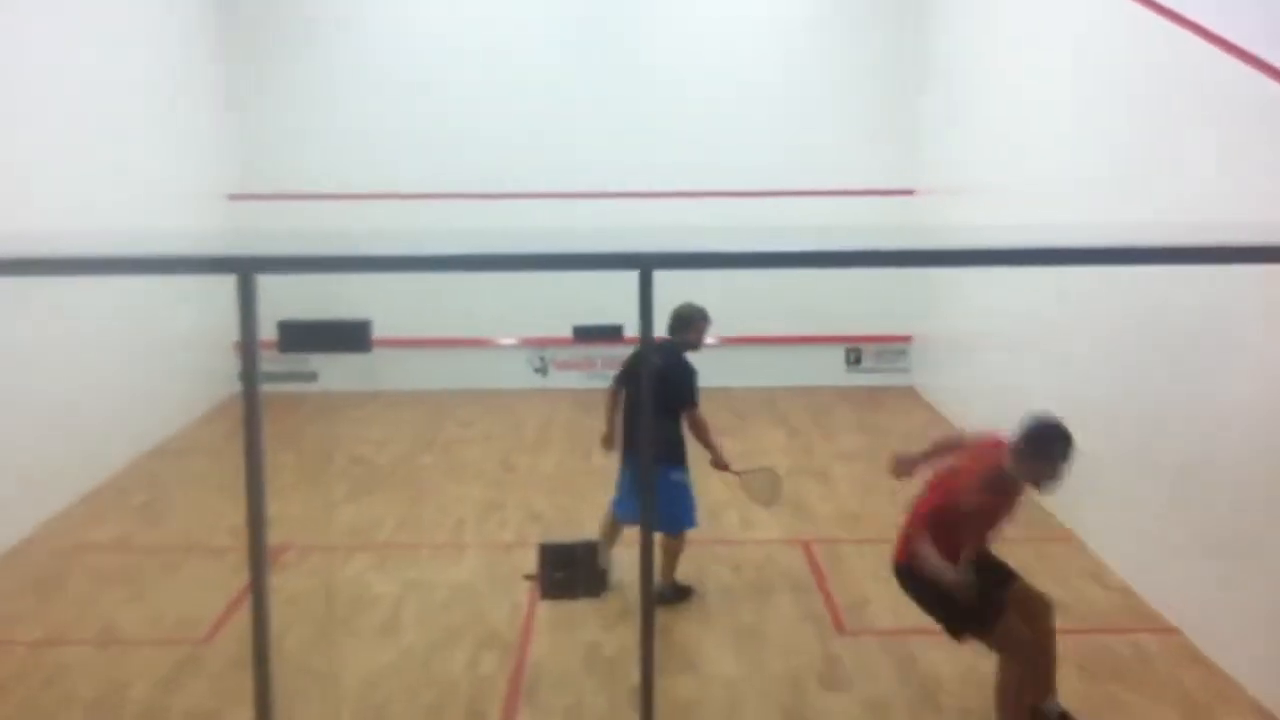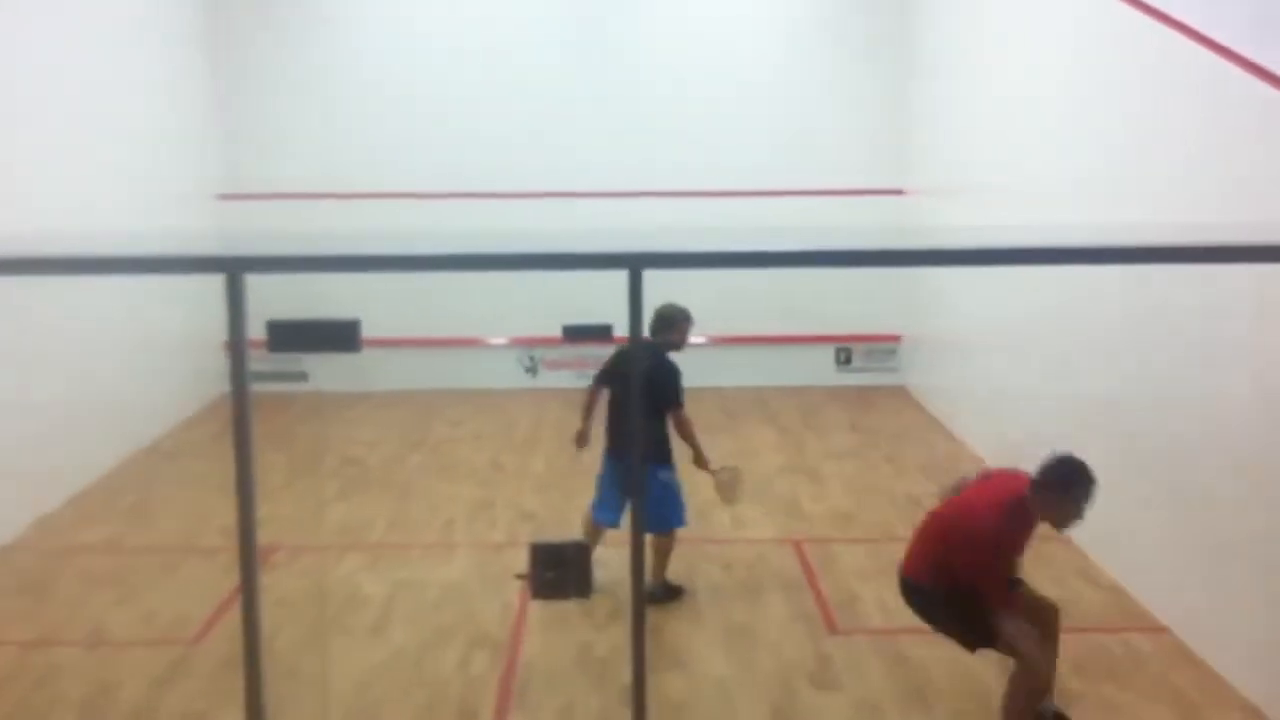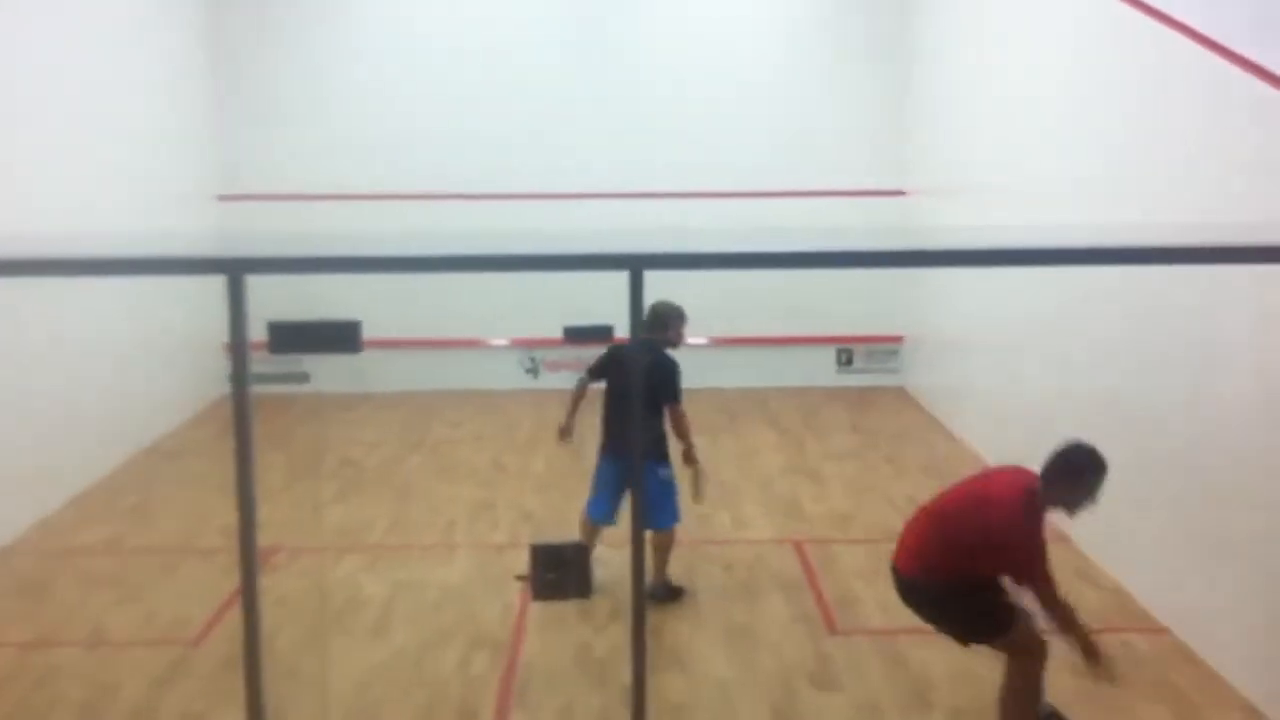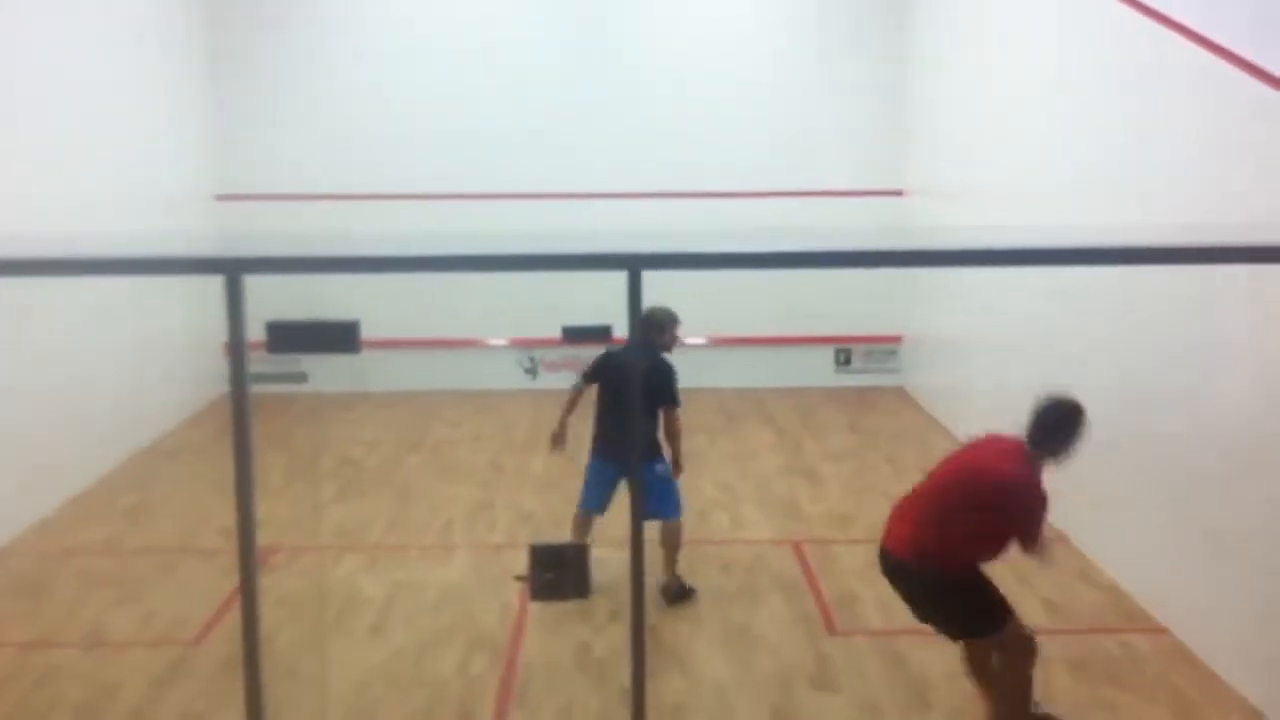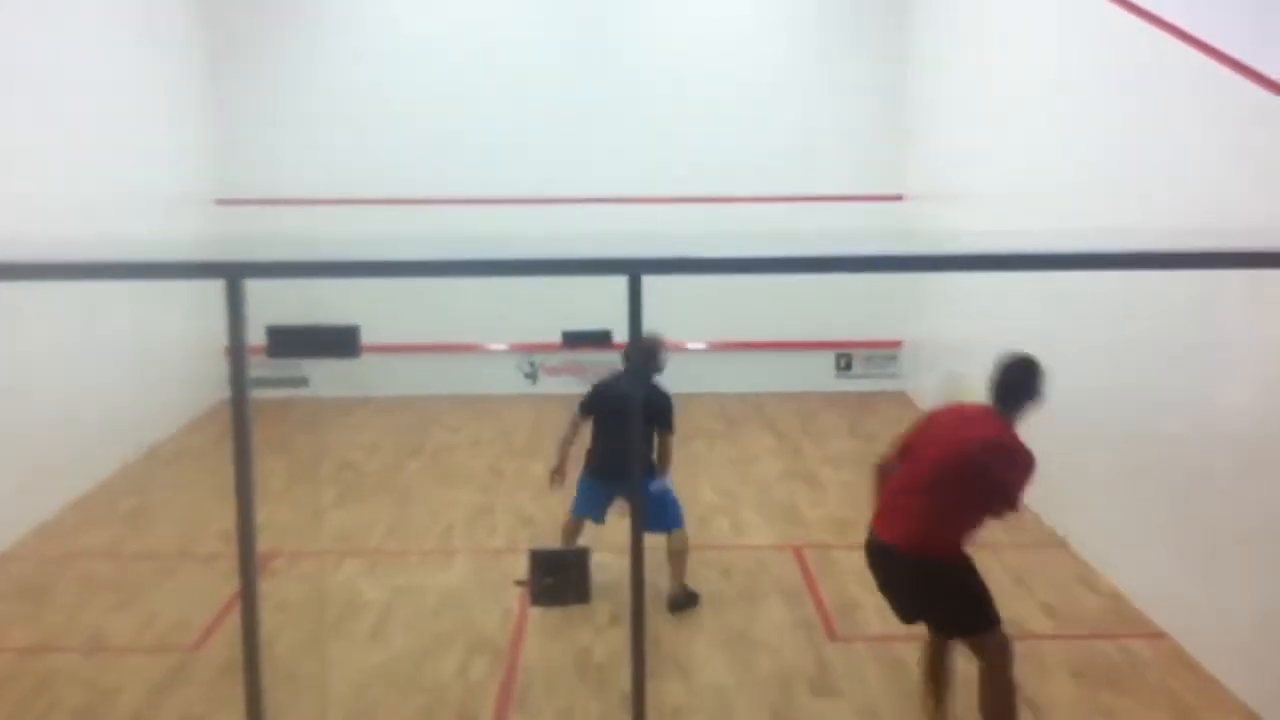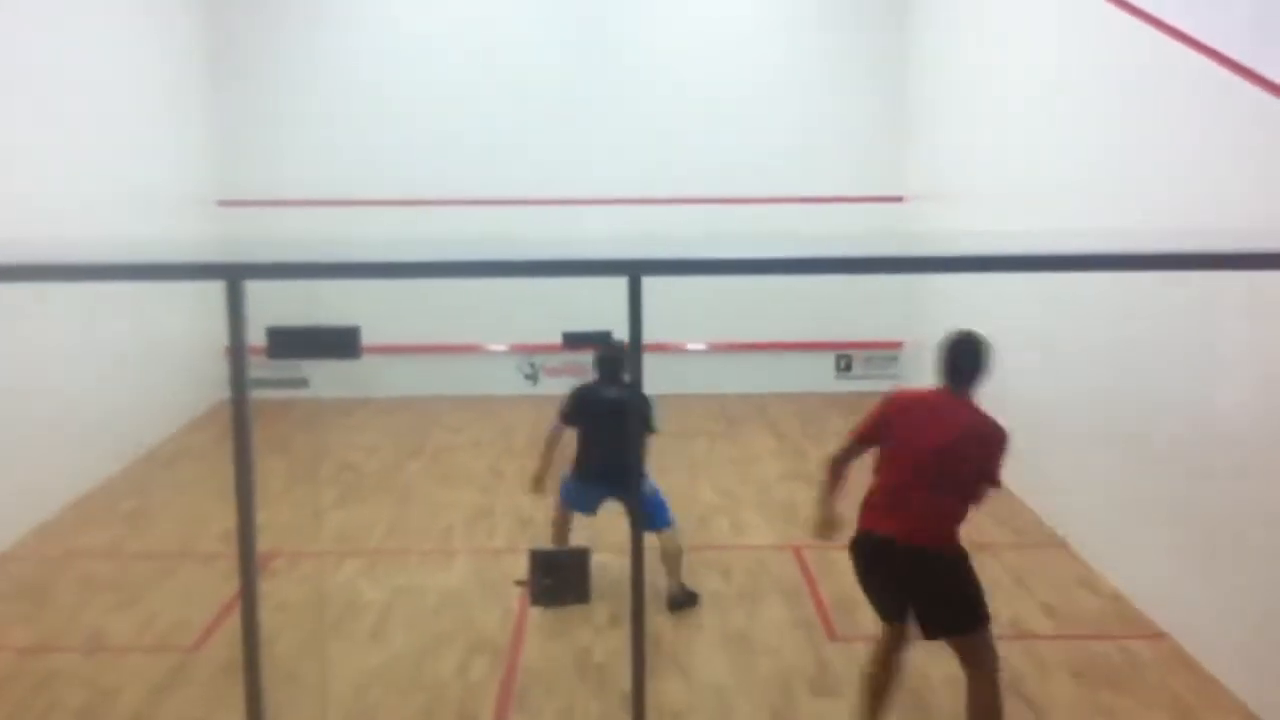
dt=0.1s
person 1, frame 1
left shoulder: (1002, 453)
right shoulder: (976, 496)
left elbow: (956, 441)
right elbow: (921, 550)
left wrist: (917, 458)
right wrist: (949, 576)
left hip: (956, 555)
right hip: (926, 569)
left knee: (1040, 611)
right knee: (1021, 648)
person 1, frame 2
left shoulder: (1017, 484)
right shoulder: (999, 531)
left elbow: (962, 489)
right elbow: (1003, 616)
right wrist: (1038, 661)
left hip: (961, 571)
right hip: (929, 585)
left knee: (1046, 615)
right knee: (1031, 662)
person 1, frame 3
left shoulder: (1019, 479)
right shoulder: (1020, 528)
right elbow: (1052, 603)
right wrist: (1089, 649)
right hip: (930, 577)
left knee: (1018, 628)
right knee: (1030, 650)
person 1, frame 4
left shoulder: (995, 445)
right shoulder: (1029, 492)
right elbow: (1031, 545)
right wrist: (1042, 543)
left hip: (898, 548)
right hip: (924, 566)
left knee: (980, 637)
right knee: (1020, 648)
person 1, frame 5
left shoulder: (946, 415)
right shoulder: (1017, 456)
left elbow: (886, 467)
right elbow: (999, 509)
left hip: (882, 543)
right hip: (931, 554)
left knee: (940, 633)
right knee: (996, 653)
person 1, frame 6
left shoulder: (899, 404)
right shoulder: (990, 435)
left elbow: (839, 459)
left wrist: (827, 507)
left hip: (874, 540)
right hip: (931, 551)
left knee: (893, 634)
right knee: (981, 659)
person 2, frame 1
left shoulder: (642, 355)
right shoulder: (682, 369)
left elbow: (616, 390)
right elbow: (693, 419)
left wrist: (610, 427)
right wrist: (716, 454)
left hip: (633, 448)
right hip: (666, 455)
left knee: (620, 509)
right knee: (677, 521)
left ankle: (599, 564)
right ankle: (666, 585)
person 2, frame 2
left shoulder: (623, 355)
right shoulder: (666, 369)
left elbow: (594, 388)
right elbow: (678, 418)
left wrist: (585, 426)
right wrist: (698, 452)
left hip: (616, 450)
right hip: (652, 455)
left knee: (600, 512)
right knee: (667, 520)
right ankle: (658, 584)
person 2, frame 3
left shoulder: (617, 352)
right shoulder: (666, 364)
left elbow: (583, 383)
right elbow: (677, 415)
left wrist: (569, 419)
right wrist: (690, 451)
left hip: (614, 448)
right hip: (651, 452)
left knee: (596, 512)
right knee: (664, 519)
right ankle: (659, 583)
person 2, frame 4
left shoulder: (611, 357)
right shoulder: (662, 369)
left elbow: (579, 388)
right elbow: (670, 419)
left wrist: (561, 426)
right wrist: (676, 456)
left hip: (605, 447)
right hip: (643, 451)
left knee: (587, 506)
right knee: (671, 514)
right ankle: (671, 581)
person 2, frame 5
left shoulder: (603, 388)
right shoulder: (659, 397)
left elbow: (575, 424)
right elbow: (665, 444)
left wrist: (561, 461)
right wrist: (660, 475)
left hip: (599, 470)
right hip: (639, 472)
left knee: (577, 513)
right knee: (675, 526)
right ankle: (678, 590)
person 2, frame 6
left shoulder: (582, 393)
right shoulder: (638, 399)
left elbow: (557, 430)
left wrist: (542, 468)
left hip: (589, 472)
right hip: (629, 474)
left knee: (563, 503)
right knee: (665, 527)
right ankle: (676, 589)
